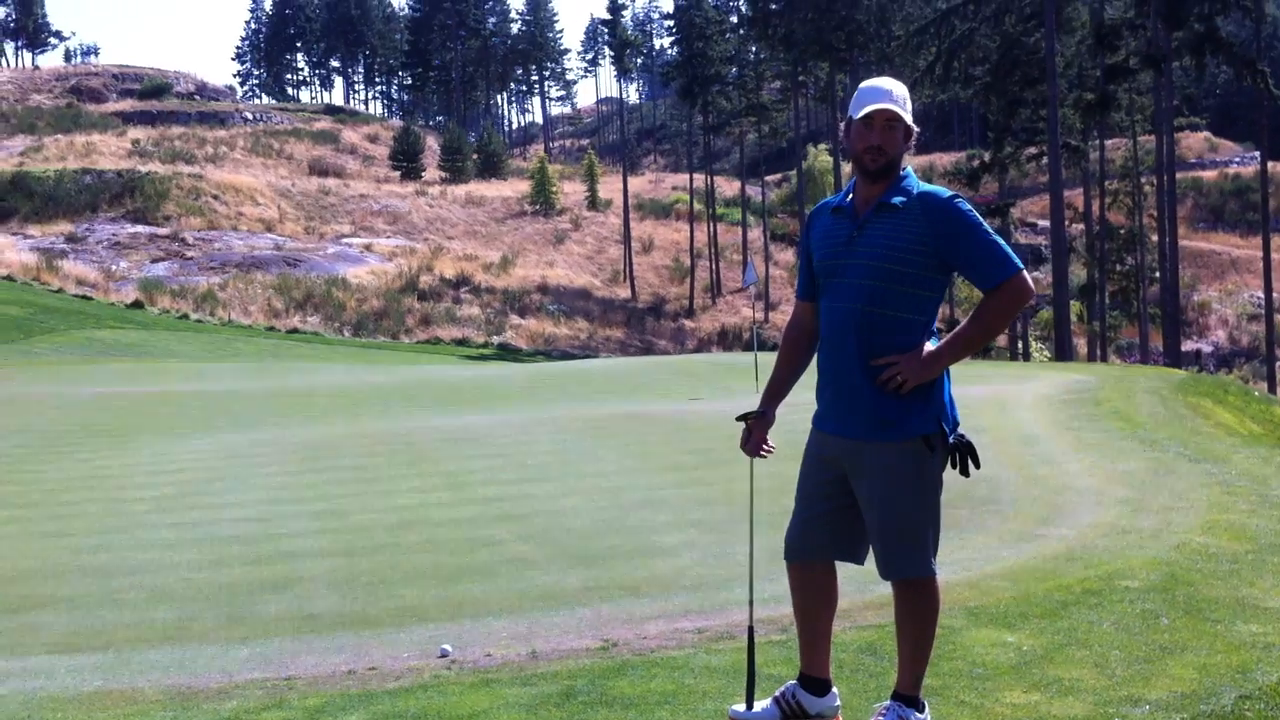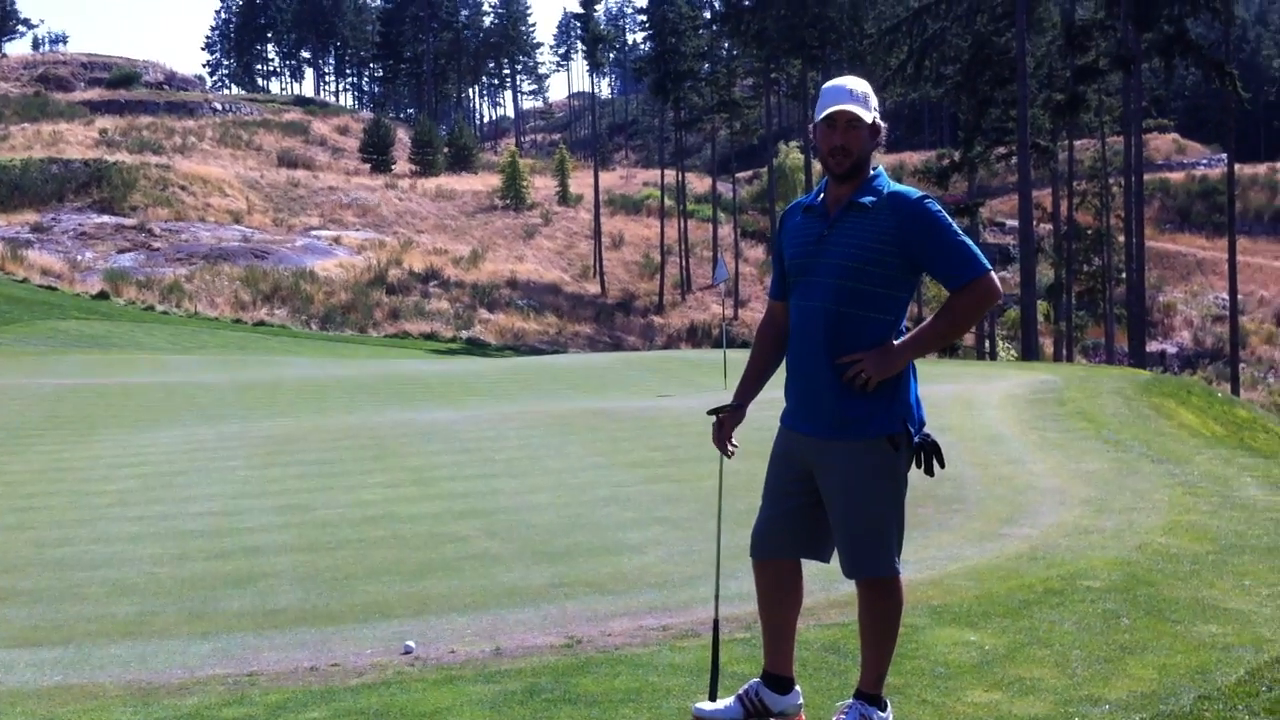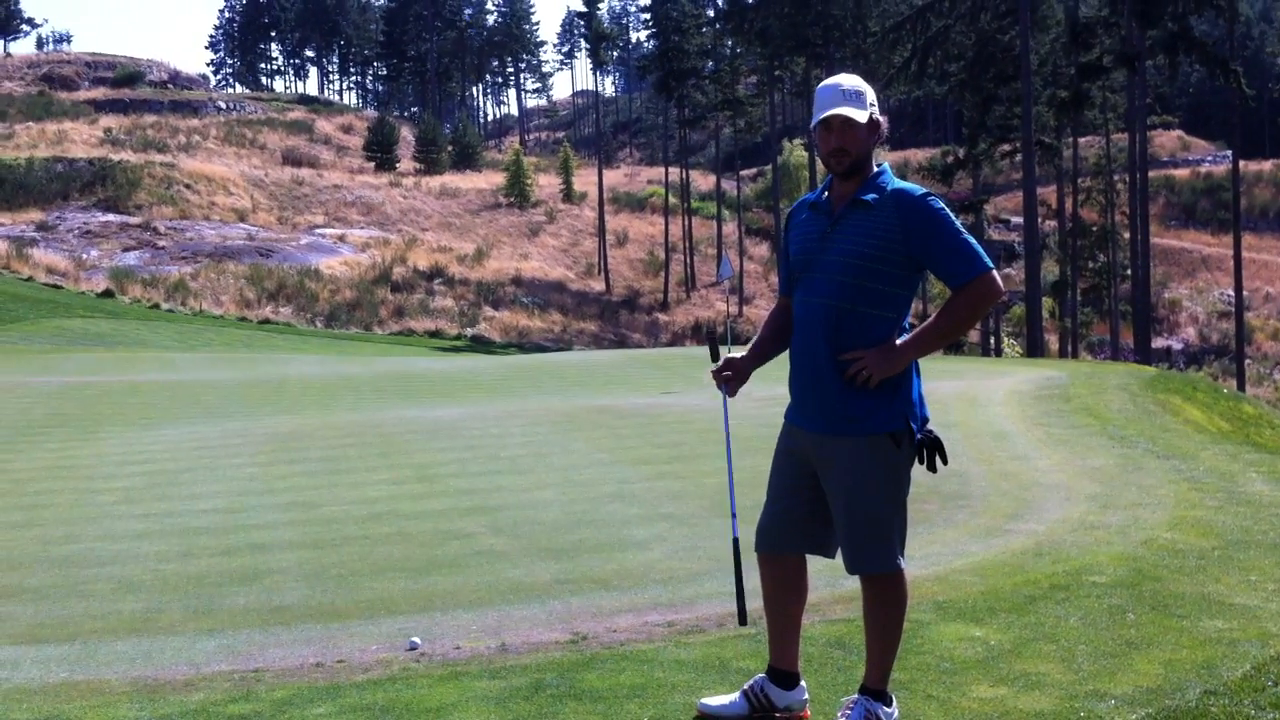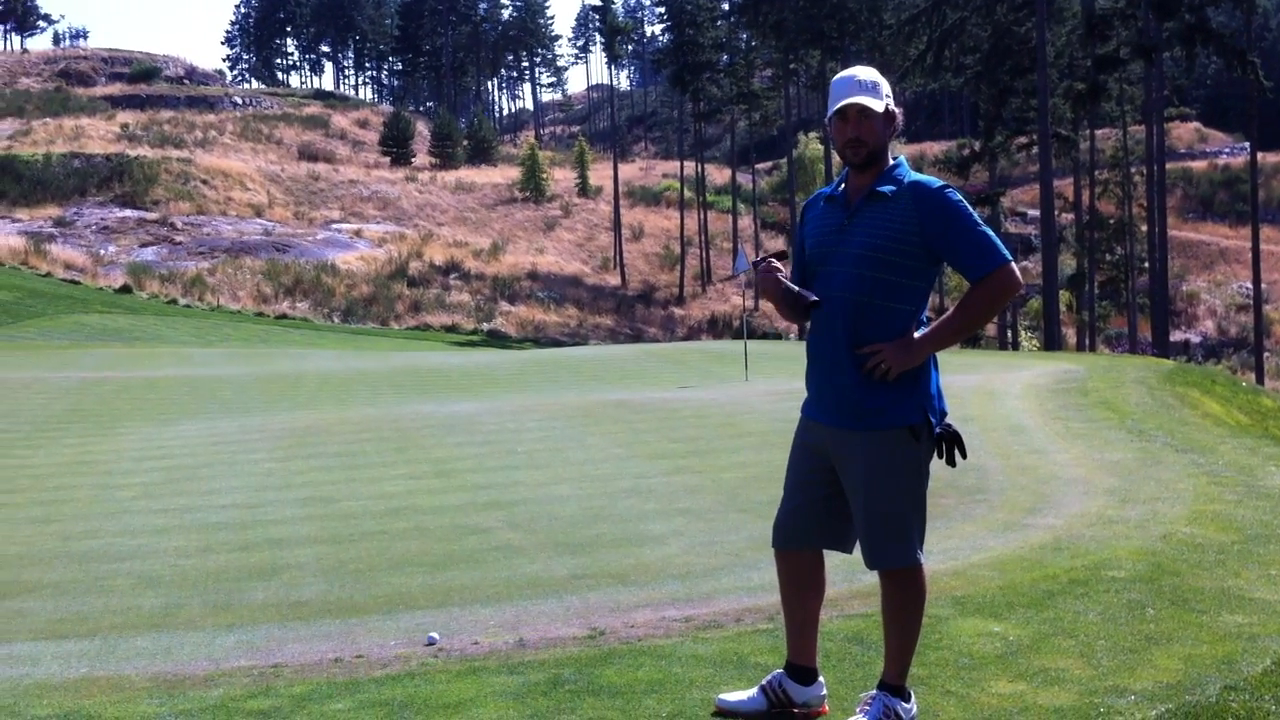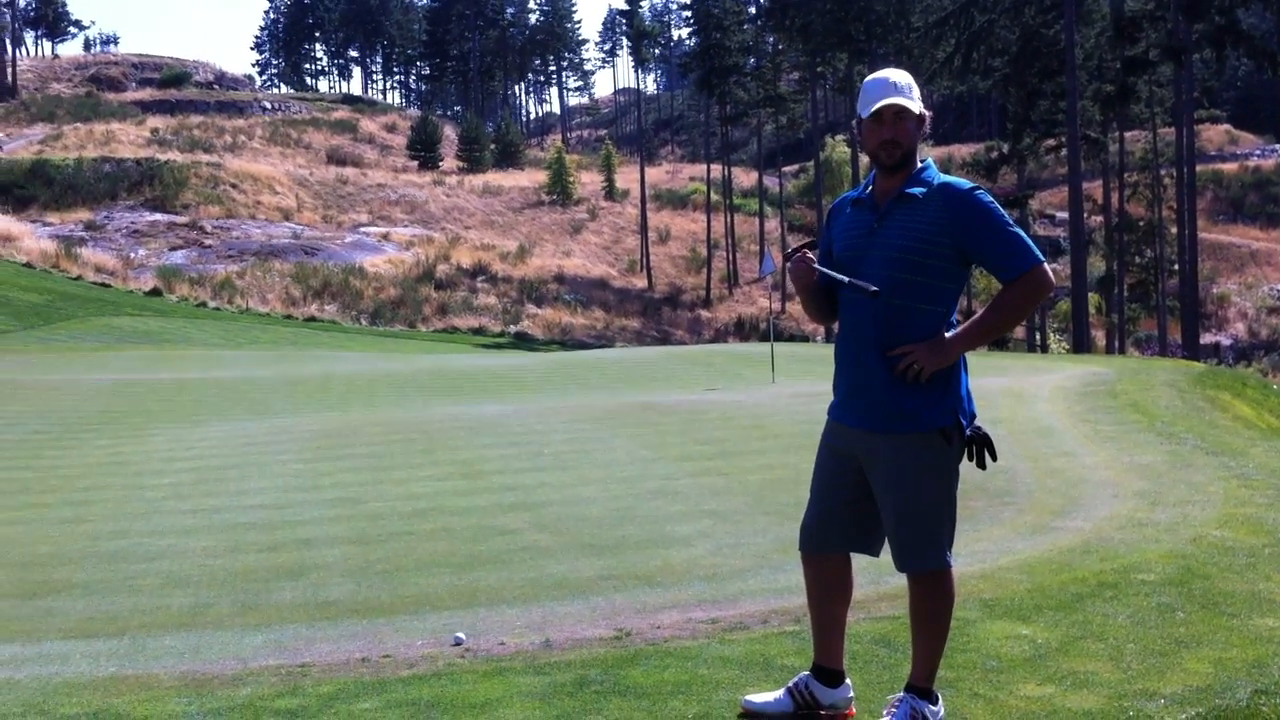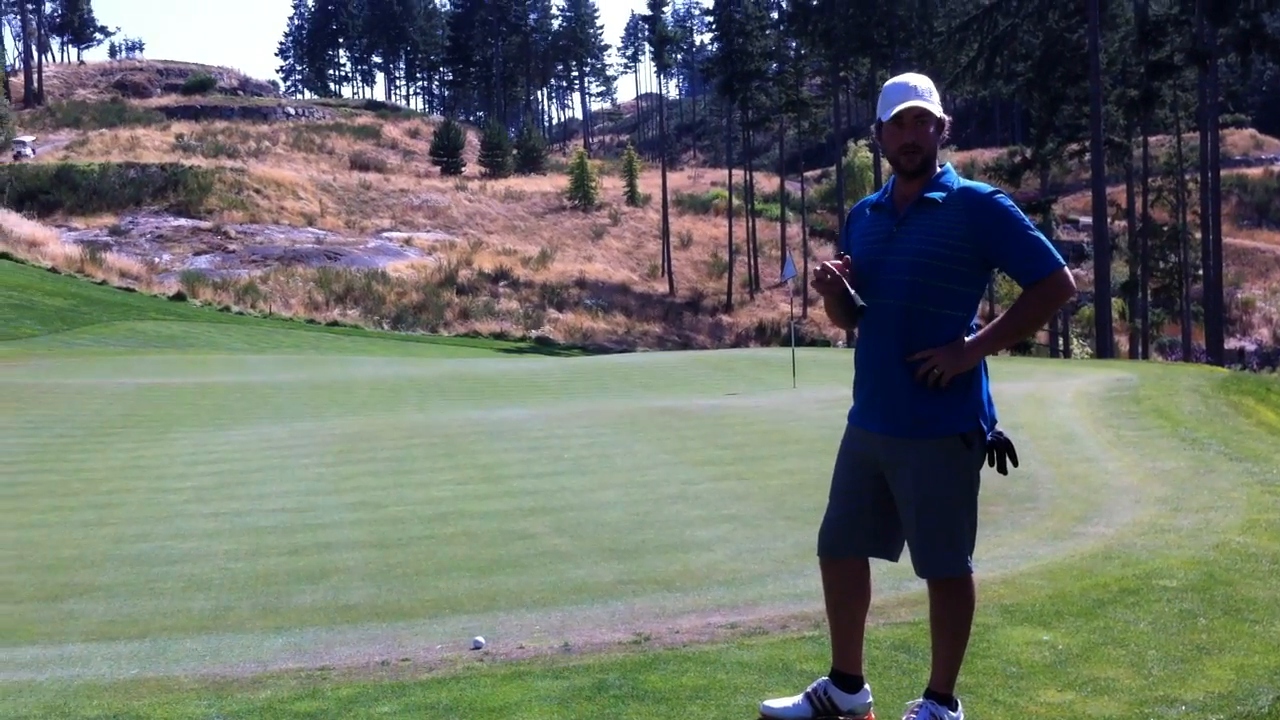
dt=0.4s
person 1, frame 1
left shoulder: (937, 211)
right shoulder: (822, 219)
left elbow: (1014, 288)
left wrist: (939, 357)
right wrist: (767, 407)
left hip: (904, 429)
right hip: (831, 427)
left knee: (909, 569)
right knee: (806, 554)
person 1, frame 2
left shoulder: (906, 211)
right shoulder: (795, 218)
left elbow: (982, 289)
left wrist: (901, 352)
right wrist: (739, 403)
left hip: (870, 428)
right hip: (799, 424)
left knee: (873, 567)
right knee: (772, 551)
person 1, frame 3
left shoulder: (910, 208)
right shoulder: (801, 215)
left elbow: (983, 288)
left wrist: (903, 351)
right wrist: (749, 359)
left hip: (873, 424)
right hip: (803, 420)
left knee: (877, 562)
right knee: (776, 546)
person 1, frame 4
left shoulder: (927, 200)
right shoulder: (817, 207)
left elbow: (1003, 279)
left wrist: (923, 343)
right wrist: (777, 289)
left hip: (891, 417)
right hip: (820, 413)
left knee: (896, 557)
right knee: (794, 541)
person 1, frame 5
left shoulder: (957, 201)
right shoulder: (843, 210)
left elbow: (1035, 279)
left wrist: (956, 343)
right wrist: (806, 285)
left hip: (921, 420)
right hip: (848, 415)
left knee: (924, 561)
right knee: (821, 544)
person 1, frame 6
left shoulder: (978, 206)
right shoulder: (861, 215)
left elbow: (1056, 284)
left wrist: (976, 346)
right wrist: (832, 290)
left hip: (941, 425)
right hip: (868, 419)
left knee: (945, 566)
right knee: (839, 549)
